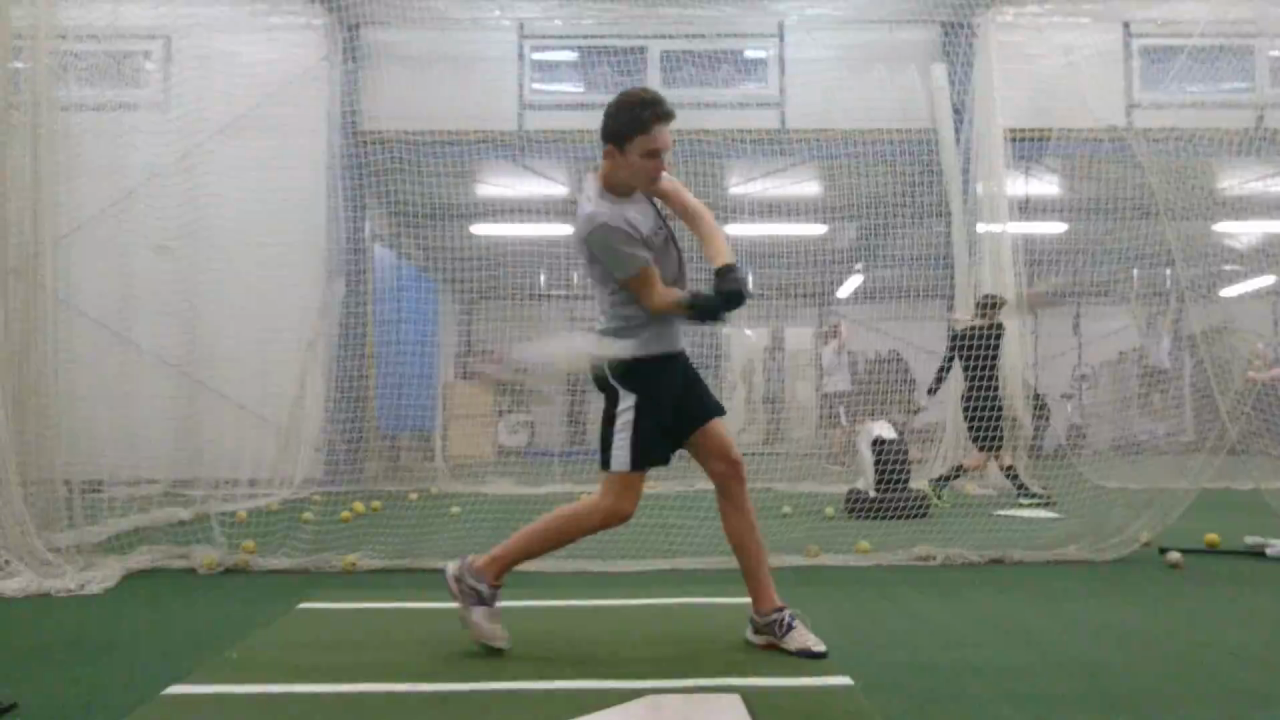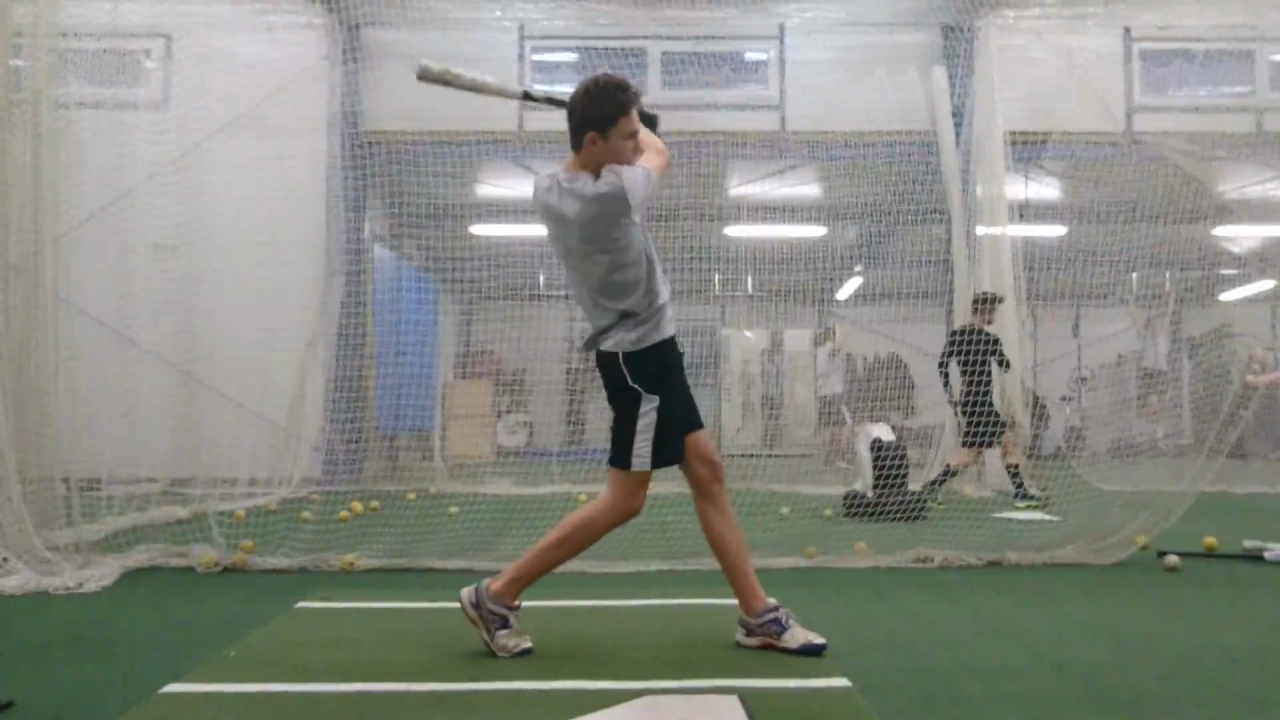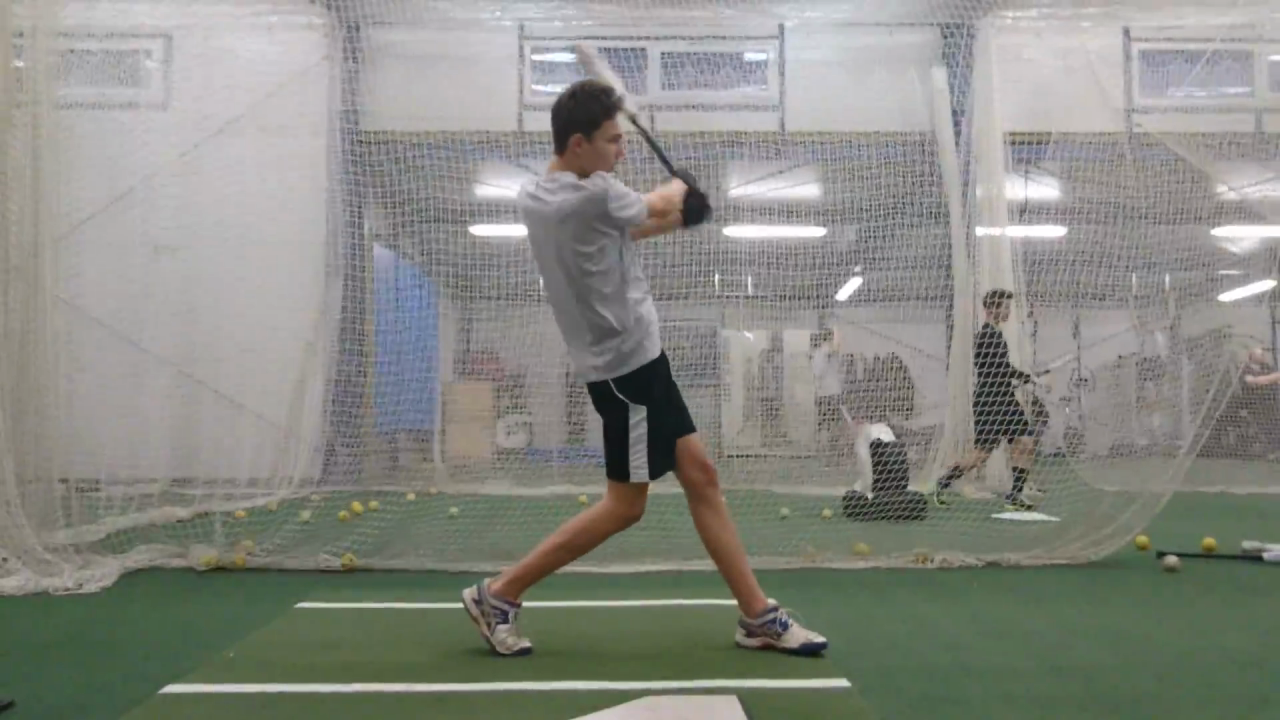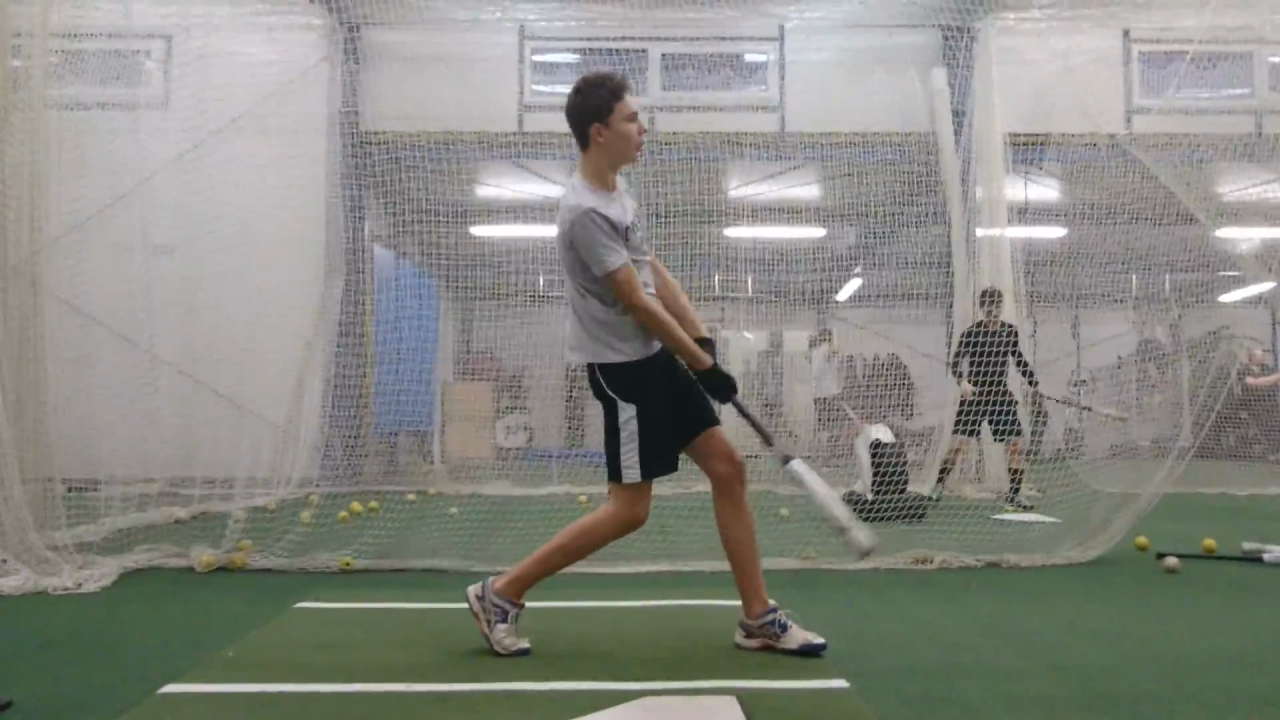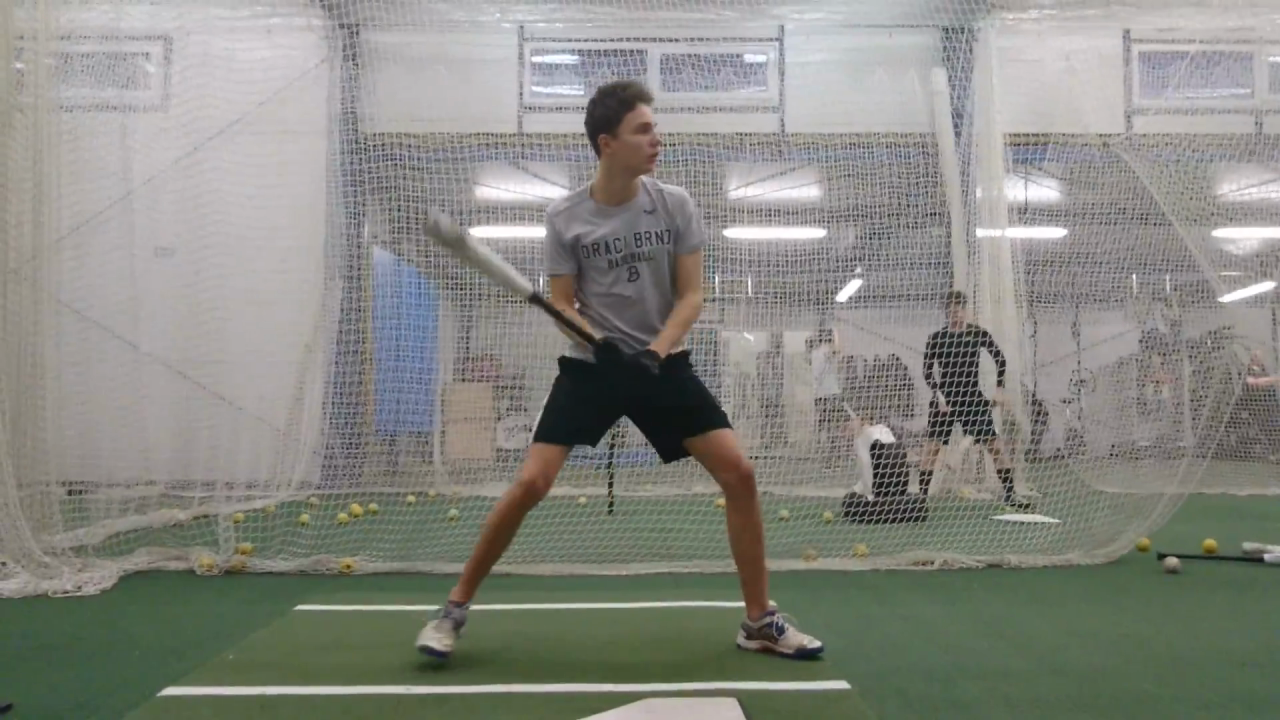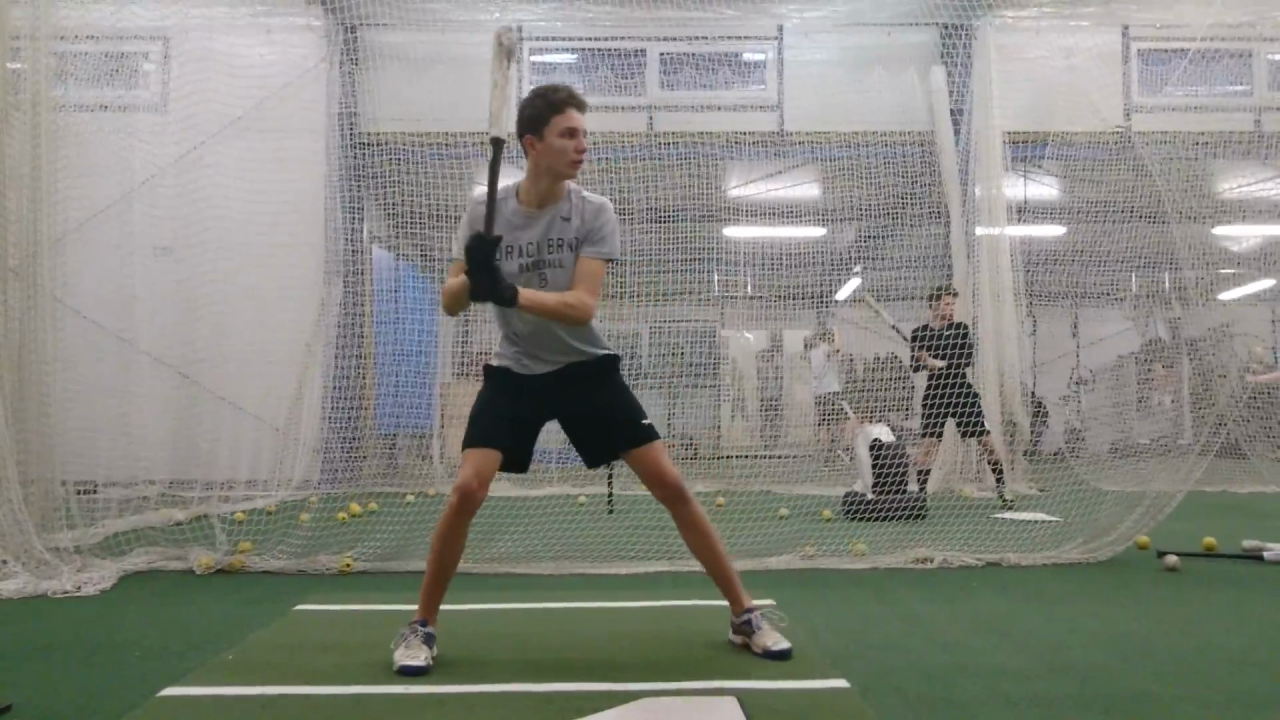
dt=0.3s
person 1, frame 1
left shoulder: (635, 177)
right shoulder: (600, 219)
left elbow: (699, 216)
right elbow: (656, 302)
left wrist: (726, 270)
right wrist: (692, 302)
left hip: (671, 355)
right hip: (634, 364)
left knee: (729, 468)
right knee: (616, 505)
left ankle: (770, 616)
right ankle: (480, 573)
person 1, frame 2
left shoulder: (547, 190)
right shoulder: (612, 192)
right elbow: (657, 156)
right wrist: (646, 133)
left hip: (636, 350)
right hip: (640, 351)
left knee: (708, 473)
right knee: (624, 497)
left ankle: (759, 615)
right ankle: (495, 595)
person 1, frame 3
left shoulder: (533, 196)
right shoulder: (595, 195)
right elbow: (662, 205)
left wrist: (679, 209)
right wrist: (683, 186)
left hip: (629, 360)
right hip: (627, 365)
left knee: (701, 476)
right knee: (625, 504)
left ankle: (758, 616)
right ankle: (497, 593)
person 1, frame 4
left shoulder: (618, 192)
right shoulder: (583, 209)
right elbow: (638, 303)
left wrist: (700, 335)
right wrist: (704, 365)
left hip: (661, 353)
right hip: (622, 363)
left knee: (729, 467)
right knee: (629, 512)
left ankle: (758, 618)
right ankle: (501, 594)
person 1, frame 5
left shoulder: (675, 204)
right shoulder: (564, 217)
left elbow: (691, 295)
right elbow: (561, 305)
left wrist: (655, 353)
right wrist: (603, 347)
left hip: (658, 362)
right hip: (589, 363)
left knee: (738, 472)
right knee: (531, 483)
left ankle: (760, 620)
right ankle: (455, 605)
person 1, frame 6
left shoulder: (594, 211)
right shoulder: (489, 212)
left elbow: (584, 306)
right elbow: (450, 301)
left wrist: (510, 292)
right wrist: (471, 276)
left hip: (587, 367)
right hip: (515, 371)
left knee: (669, 483)
right knee: (467, 490)
left ankle: (743, 611)
right ankle: (422, 625)
person 2, frame 1
left shoulder: (957, 337)
right shoulder: (997, 333)
left elbow: (945, 367)
left wrist: (930, 394)
right wrist: (981, 322)
left hip: (971, 400)
right hip: (987, 402)
left knee: (998, 449)
right knee: (984, 456)
left ankle: (1025, 492)
right ankle: (939, 482)
person 2, frame 2
left shoulder: (957, 334)
right shoulder: (990, 338)
left elbow: (942, 364)
right elbow: (1004, 366)
left wrist: (948, 392)
left hip: (973, 398)
right hip: (978, 401)
left knee: (1007, 441)
right knee: (972, 453)
left ankle: (1022, 492)
right ankle: (932, 485)
person 2, frame 3
left shoulder: (991, 332)
right shoulder: (990, 334)
right elbow: (1002, 368)
left wrist: (1018, 379)
right wrist: (1030, 379)
left hip: (1004, 399)
right hip: (989, 401)
left knee: (1026, 445)
right knee: (982, 453)
left ankle: (1015, 496)
right ankle: (945, 482)
person 2, frame 4
left shoulder: (1010, 330)
right shoulder: (971, 333)
left elbow: (1018, 357)
right elbow: (956, 361)
left wrist: (1033, 386)
right wrist: (962, 381)
left hip: (1000, 394)
right hip: (973, 394)
left knee: (1015, 444)
right knee: (959, 443)
left ankle: (1014, 496)
right ankle: (938, 487)
person 2, frame 5
left shoulder: (980, 334)
right shoulder: (936, 338)
left elbow: (999, 358)
right elbow: (928, 370)
left wrist: (1000, 387)
right wrist: (938, 394)
left hip: (972, 397)
right hip: (946, 400)
left knee: (995, 444)
right knee: (932, 446)
left ankle: (1010, 495)
right ankle: (922, 496)
person 2, frame 6
left shoulder: (961, 329)
right shoulder: (919, 333)
left elbow: (968, 360)
right elbow: (913, 368)
left wrist: (941, 363)
right wrist: (920, 361)
left hip: (961, 391)
right hip: (935, 393)
left knee: (986, 439)
right knee: (927, 443)
left ankle: (1001, 487)
right ankle: (921, 494)
